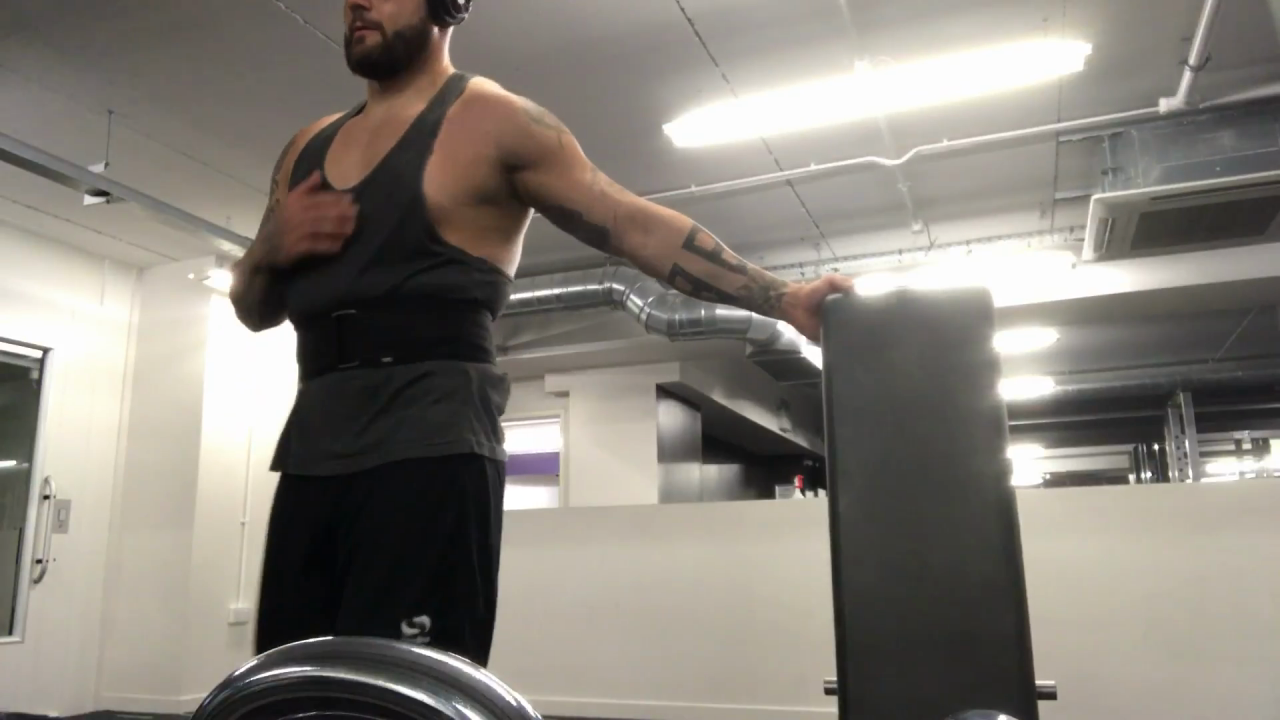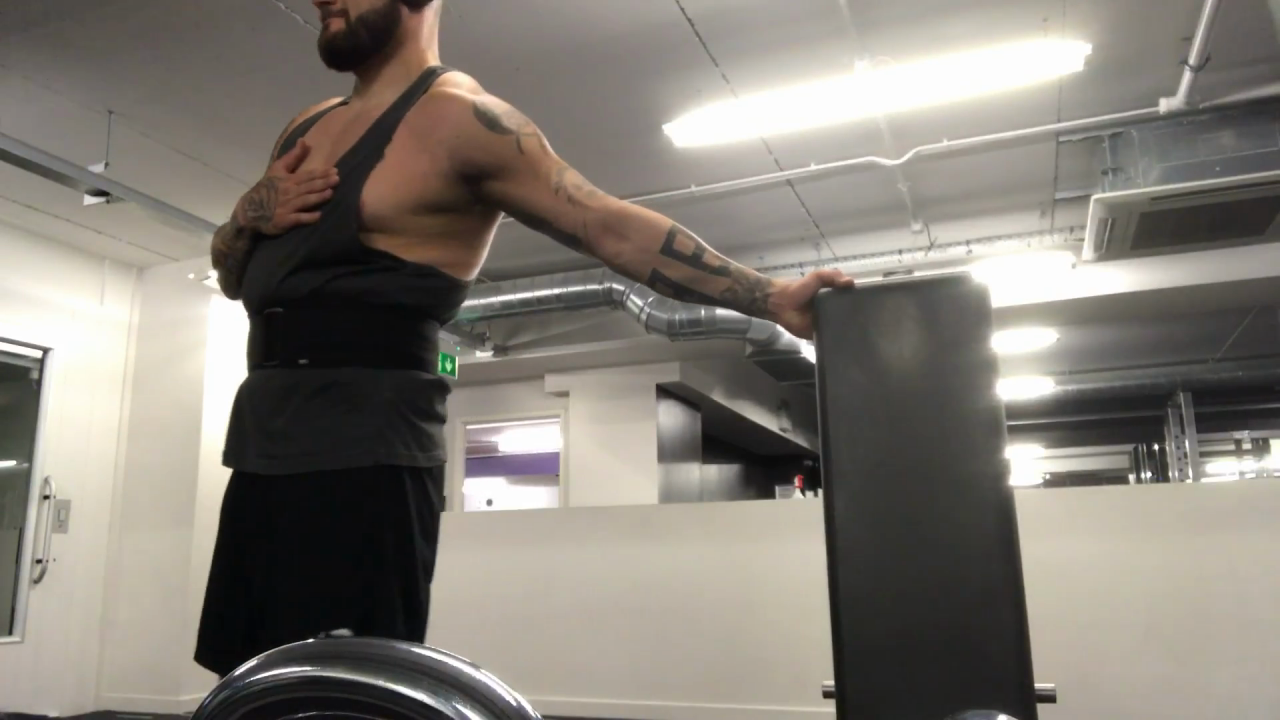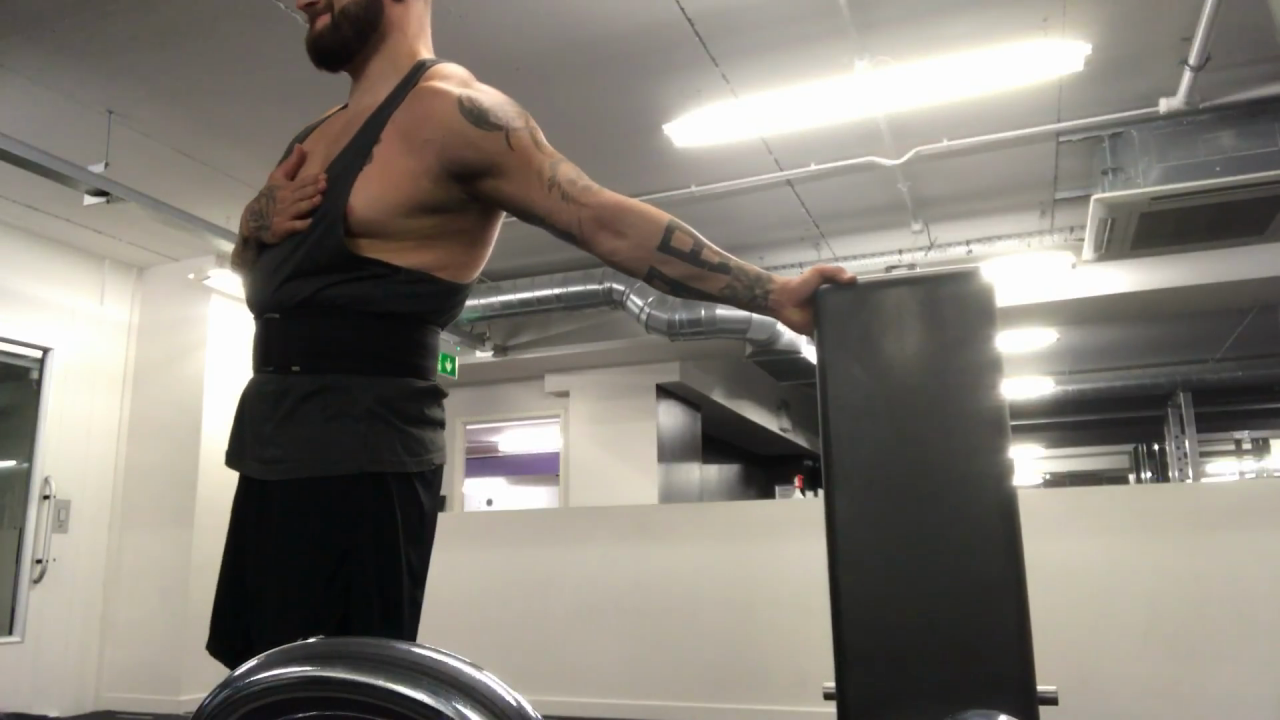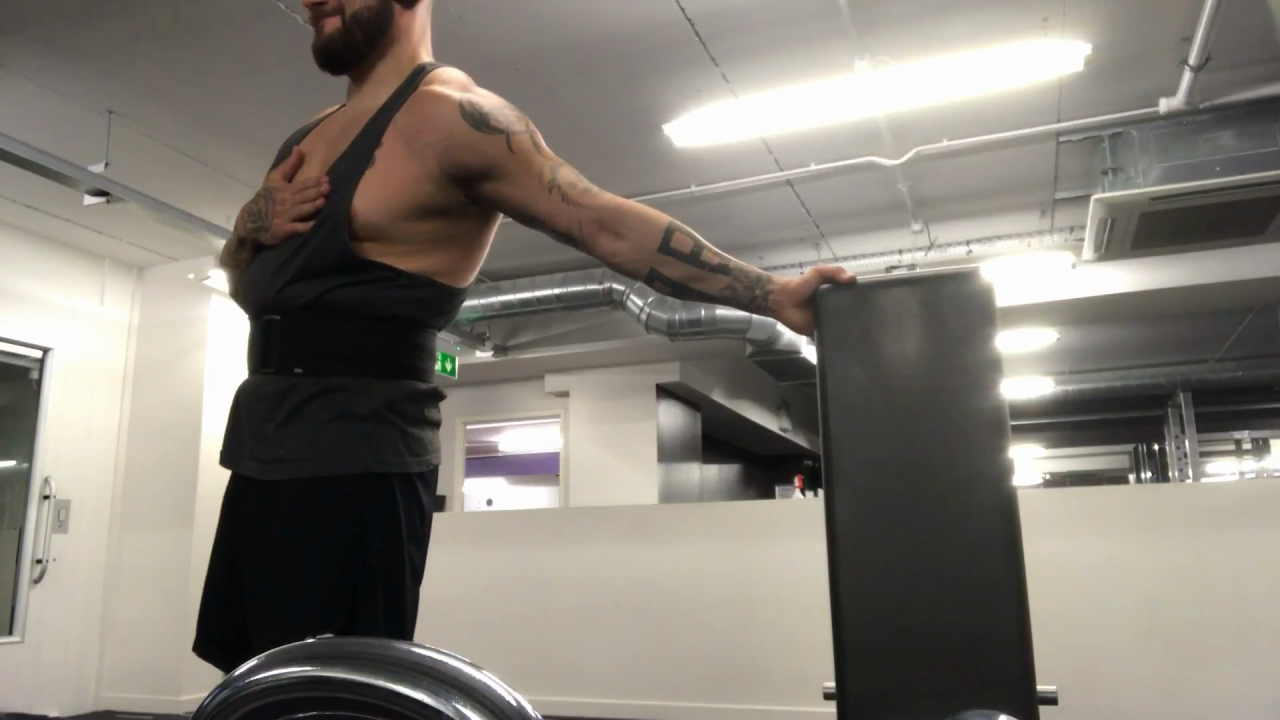
dt=0.5s
person 1, frame 1
left shoulder: (491, 121)
right shoulder: (308, 147)
left elbow: (635, 225)
right elbow: (256, 304)
left wrist: (782, 298)
right wrist: (271, 247)
left hip: (432, 447)
right hip: (316, 446)
person 1, frame 2
left shoulder: (459, 120)
right shoulder: (306, 129)
left elbow: (611, 227)
right elbow: (232, 276)
left wrist: (770, 297)
right wrist: (250, 212)
left hip: (361, 457)
right hip: (266, 453)
person 1, frame 3
left shoulder: (451, 113)
right shoulder: (320, 136)
left elbow: (607, 223)
right elbow: (261, 282)
left wrist: (770, 293)
right wrist: (254, 221)
left hip: (356, 463)
right hip: (274, 456)
person 1, frame 4
left shoulder: (452, 117)
right shoulder: (312, 136)
left elbow: (608, 224)
right elbow: (242, 281)
left wrist: (772, 293)
right wrist: (251, 223)
left hip: (354, 463)
right hip: (262, 453)
